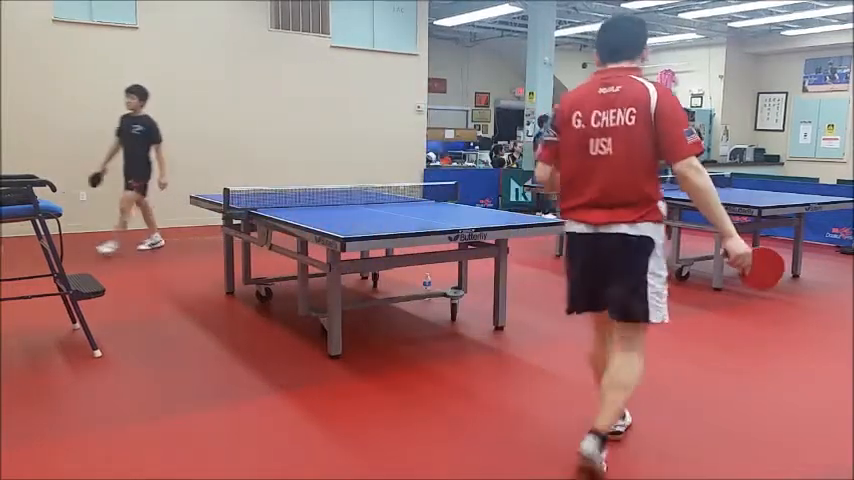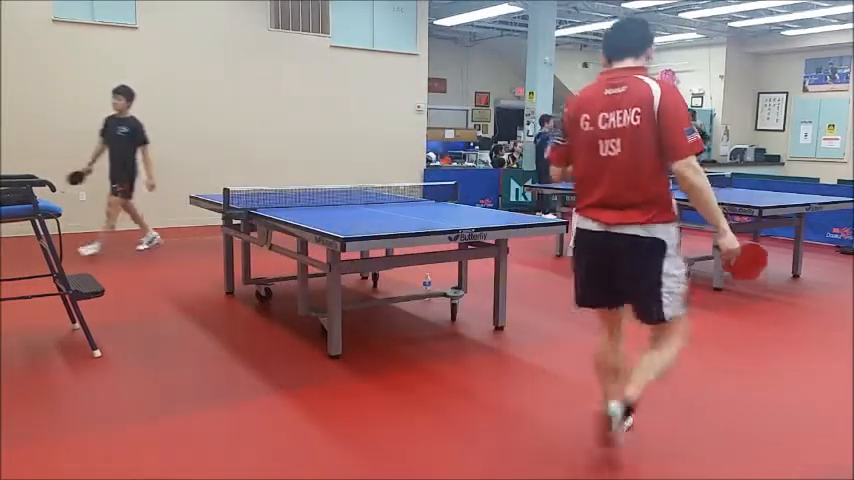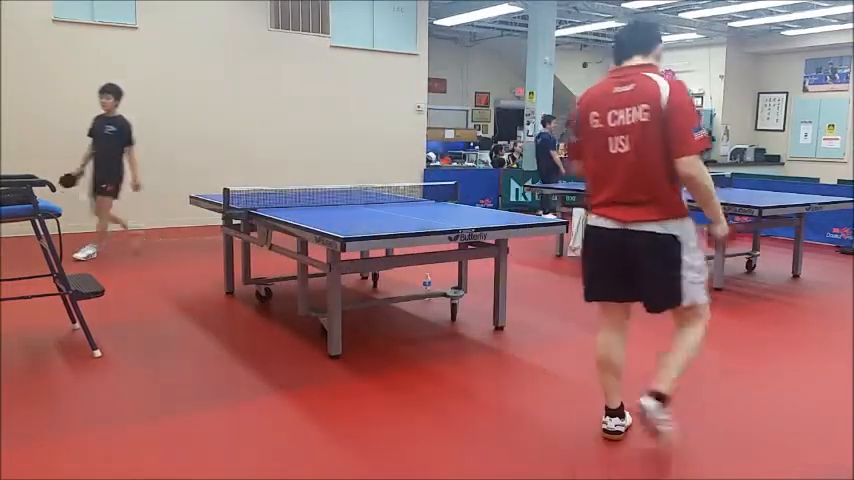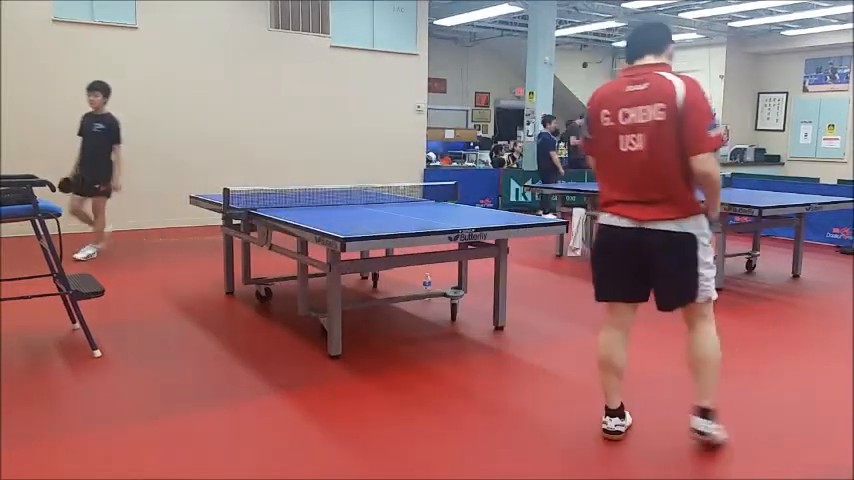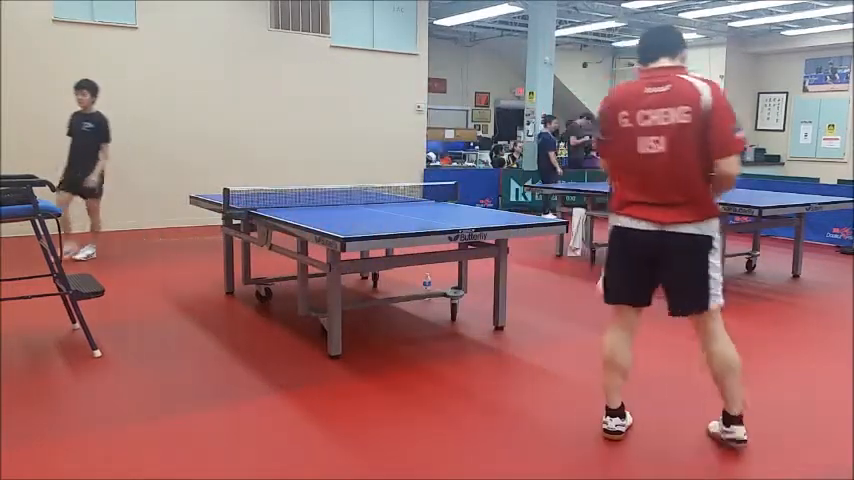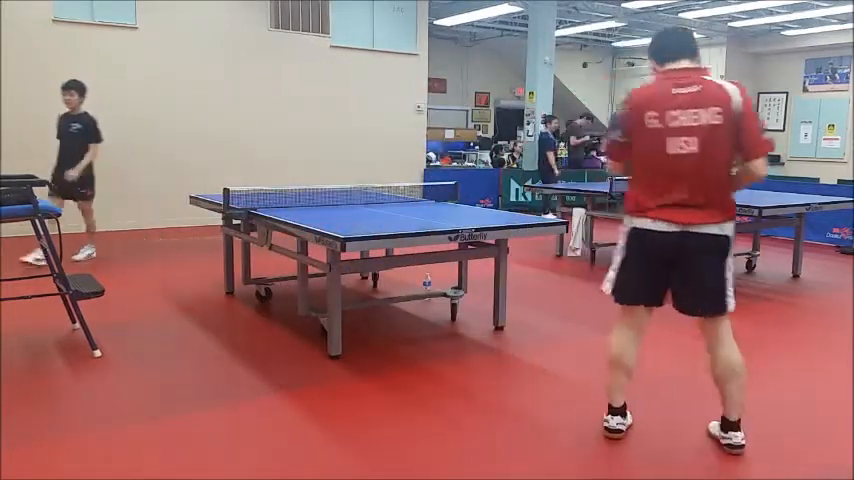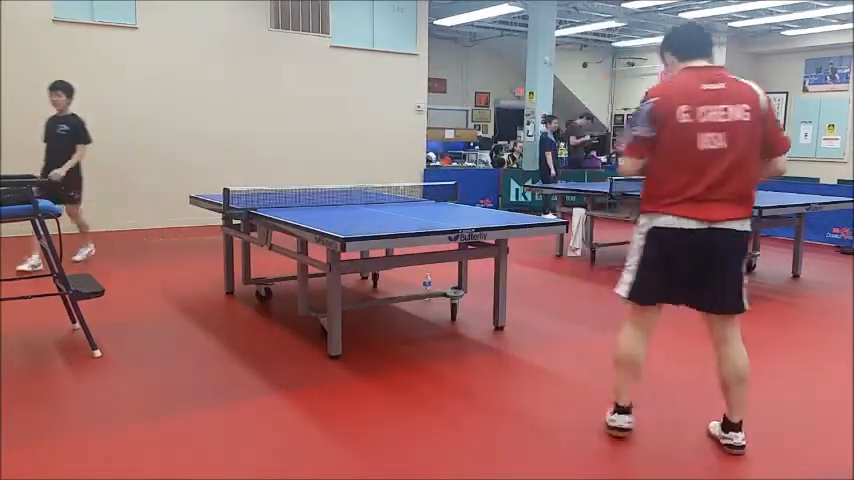
dt=0.1s
person 1, frame 1
left shoulder: (569, 102)
right shoulder: (656, 96)
left elbow: (544, 175)
right elbow: (689, 172)
right wrist: (729, 235)
left hip: (582, 233)
right hip: (636, 232)
left knee: (604, 332)
right knee: (630, 345)
left ankle: (611, 418)
right ankle: (597, 437)
person 1, frame 2
left shoulder: (578, 103)
right shoulder: (660, 93)
left elbow: (559, 172)
right elbow: (685, 171)
right wrist: (722, 230)
left hip: (593, 230)
right hip: (648, 232)
left knee: (610, 328)
right knee: (670, 335)
left ankle: (616, 407)
right ankle: (624, 403)
person 1, frame 3
left shoulder: (589, 100)
right shoulder: (669, 90)
left elbow: (577, 166)
right elbow: (689, 168)
right wrist: (717, 218)
left hip: (604, 227)
right hip: (661, 227)
left knee: (612, 324)
right knee: (694, 319)
left ankle: (614, 413)
right ankle: (658, 397)
person 1, frame 4
left shoulder: (601, 98)
right shoulder: (684, 89)
right elbow: (704, 167)
right wrist: (713, 204)
left hip: (616, 225)
right hip: (676, 225)
left knee: (616, 323)
right knee: (701, 320)
left ankle: (614, 414)
right ankle: (706, 414)
person 1, frame 5
left shoulder: (615, 100)
right shoulder: (706, 93)
left elbow: (606, 164)
right elbow: (729, 169)
right wrist: (709, 188)
left hip: (630, 227)
right hip: (692, 229)
left knee: (621, 324)
right knee: (711, 328)
left ankle: (614, 414)
right ankle: (733, 421)
person 1, frame 6
left shoulder: (636, 100)
right shoulder: (732, 96)
left elbow: (615, 166)
right elbow: (757, 169)
left hip: (648, 228)
right hip: (710, 231)
left knee: (629, 322)
right knee: (718, 332)
left ankle: (616, 412)
right ankle: (732, 426)
person 1, frame 7
left shoulder: (661, 96)
right shoulder: (754, 96)
left elbow: (631, 166)
right elbow: (777, 166)
left wrist: (645, 165)
left hip: (668, 225)
right hip: (730, 229)
left knee: (637, 320)
right knee: (727, 333)
left ankle: (622, 411)
right ankle: (733, 428)
person 2, frame 1
left shoulder: (149, 124)
right shoulder: (124, 120)
left elbow: (158, 150)
right elbow: (117, 144)
left wrist: (162, 175)
right wrist: (105, 163)
left hip: (141, 171)
right hip: (129, 170)
left knee: (124, 205)
right knee: (142, 205)
left ankle: (113, 243)
right ankle: (155, 237)
person 2, frame 2
left shoulder: (135, 125)
right shoulder: (109, 121)
left elbow: (144, 152)
right elbow: (102, 144)
left wrist: (149, 176)
right wrist: (90, 164)
left hip: (126, 174)
right hip: (114, 172)
left knee: (111, 211)
right knee: (128, 208)
left ankle: (97, 245)
right ankle: (151, 235)
person 2, frame 3
left shoulder: (123, 124)
right shoulder: (97, 120)
left elbow: (129, 152)
right elbow: (92, 146)
left wrist: (135, 177)
right wrist: (81, 166)
left hip: (112, 174)
right hip: (97, 173)
left knee: (102, 212)
right knee: (101, 211)
left ankle: (94, 247)
right ankle: (128, 228)
person 2, frame 4
left shoulder: (111, 122)
right shoulder: (86, 118)
left elbow: (116, 151)
right elbow: (84, 144)
left wrist: (116, 177)
right wrist: (75, 168)
left hip: (102, 172)
right hip: (84, 171)
left knee: (98, 211)
right knee: (74, 208)
left ankle: (93, 247)
right ankle: (101, 234)
person 2, frame 5
left shoulder: (100, 120)
right shoulder: (75, 117)
left elbow: (105, 151)
right elbow: (74, 144)
left wrist: (95, 174)
right wrist: (67, 169)
left hip: (92, 173)
right hip: (72, 170)
left knee: (93, 211)
right knee: (59, 207)
left ankle: (92, 246)
right ankle: (69, 244)
person 2, frame 6
left shoulder: (89, 121)
right shoulder: (62, 119)
left elbow: (93, 151)
left wrist: (78, 169)
left hip: (81, 175)
right hip: (60, 173)
left knee: (86, 213)
left ankle: (90, 247)
right ankle: (42, 253)
person 2, frame 7
left shoulder: (76, 123)
right shoulder: (50, 122)
left elbow: (81, 152)
right elbow: (50, 149)
left wrist: (64, 169)
left hip: (69, 177)
right hip: (49, 176)
left knee: (74, 215)
left ankle: (88, 245)
right ankle: (36, 259)
